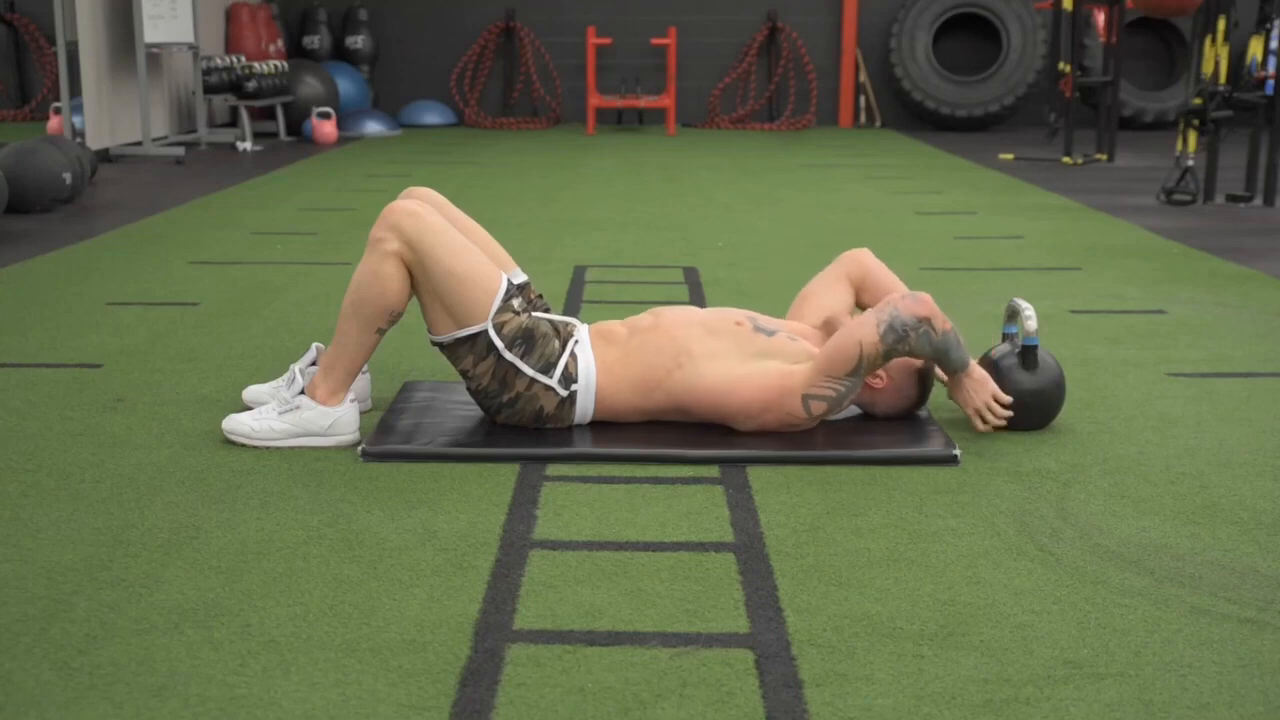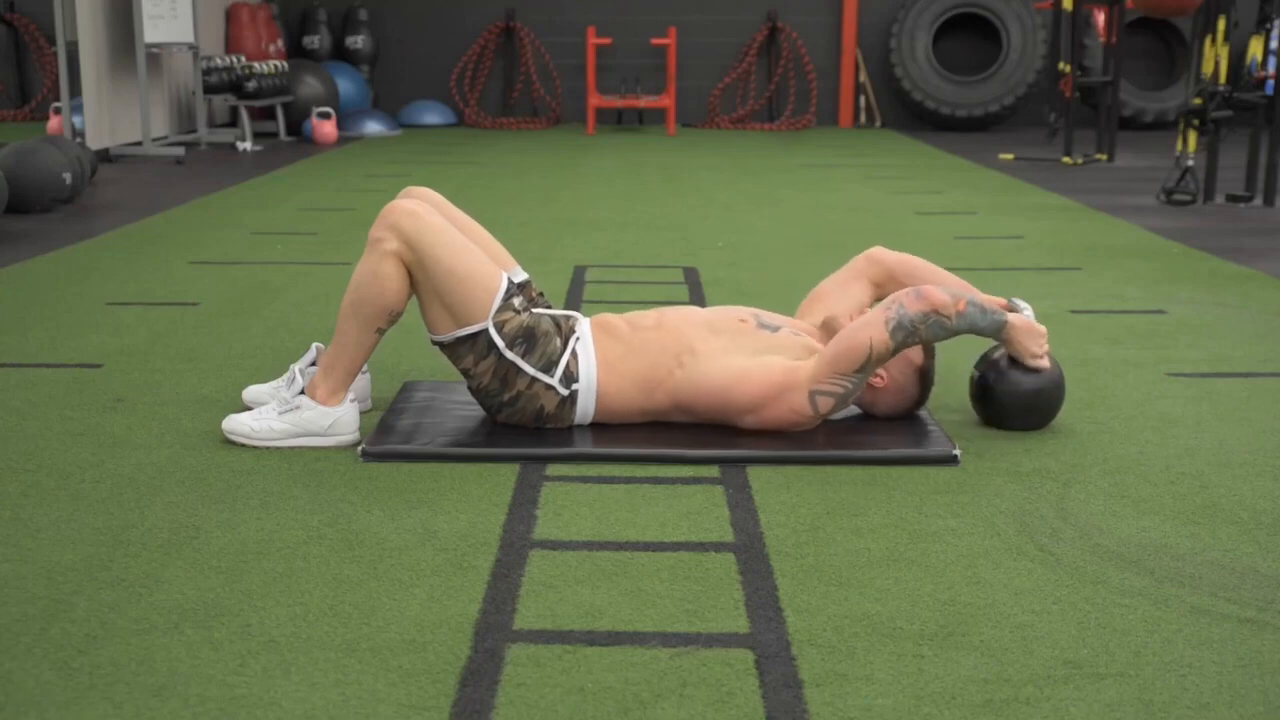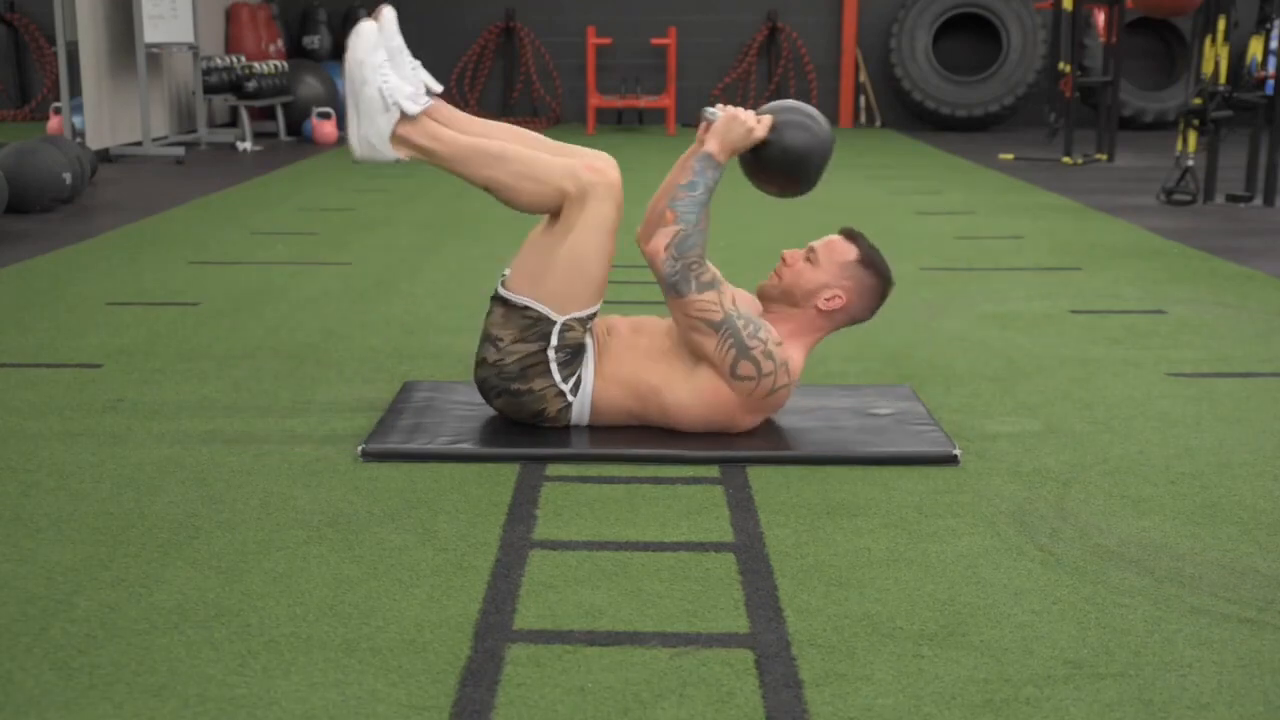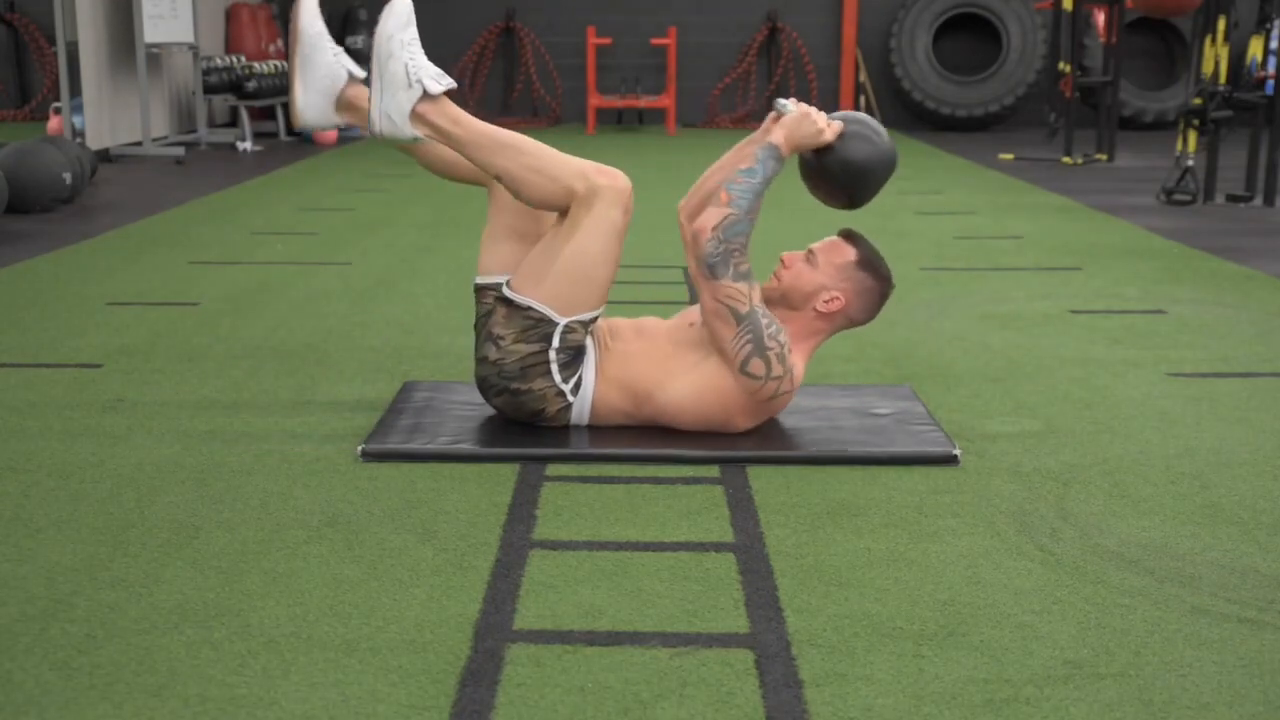
dt=1s
person 1, frame 1
left shoulder: (814, 394)
right shoulder: (804, 343)
left elbow: (913, 310)
right elbow: (856, 262)
left wrist: (961, 375)
right wrist: (955, 353)
left hip: (541, 383)
right hip: (554, 343)
left knee: (401, 227)
right knee: (415, 205)
left ankle: (324, 403)
right ankle: (335, 375)
person 1, frame 2
left shoulder: (812, 396)
right shoulder: (814, 339)
left elbow: (924, 303)
right elbow: (878, 263)
left wrist: (1001, 324)
right wrist: (997, 304)
left hip: (543, 380)
right hip: (558, 339)
left knee: (400, 225)
right knee: (415, 203)
left ankle: (324, 404)
right ankle: (335, 373)
person 1, frame 3
left shoulder: (768, 368)
right shoulder: (752, 324)
left elbow: (669, 256)
right elbow: (665, 230)
left wrist: (716, 151)
right wrist: (712, 144)
left hip: (531, 378)
right hip: (542, 365)
left knee: (596, 179)
right knee: (591, 178)
left ankle: (399, 128)
right ankle: (414, 110)
person 1, frame 4
left shoulder: (768, 369)
right shoulder: (758, 328)
left elbow: (709, 237)
right elbow: (696, 211)
left wrist: (776, 143)
right wrist: (774, 137)
left hip: (534, 368)
right hip: (549, 357)
left knee: (604, 187)
right knee: (506, 163)
left ankle: (422, 104)
right ankle: (343, 96)
